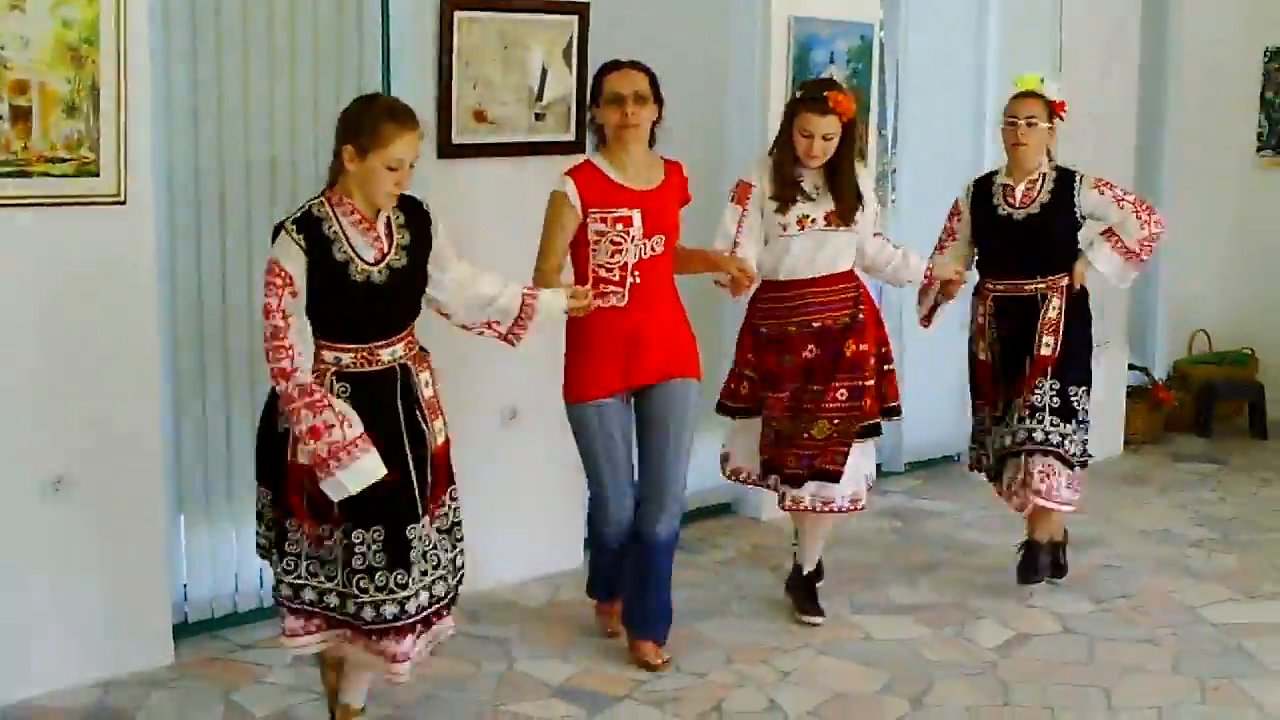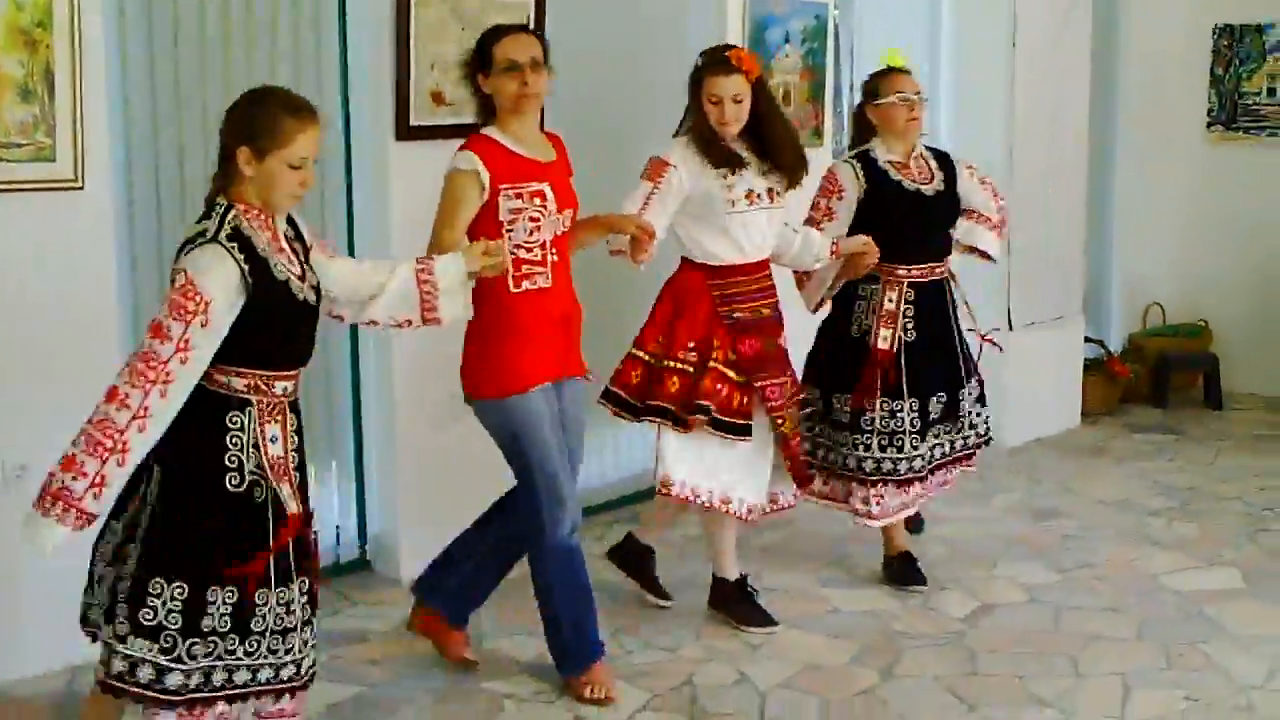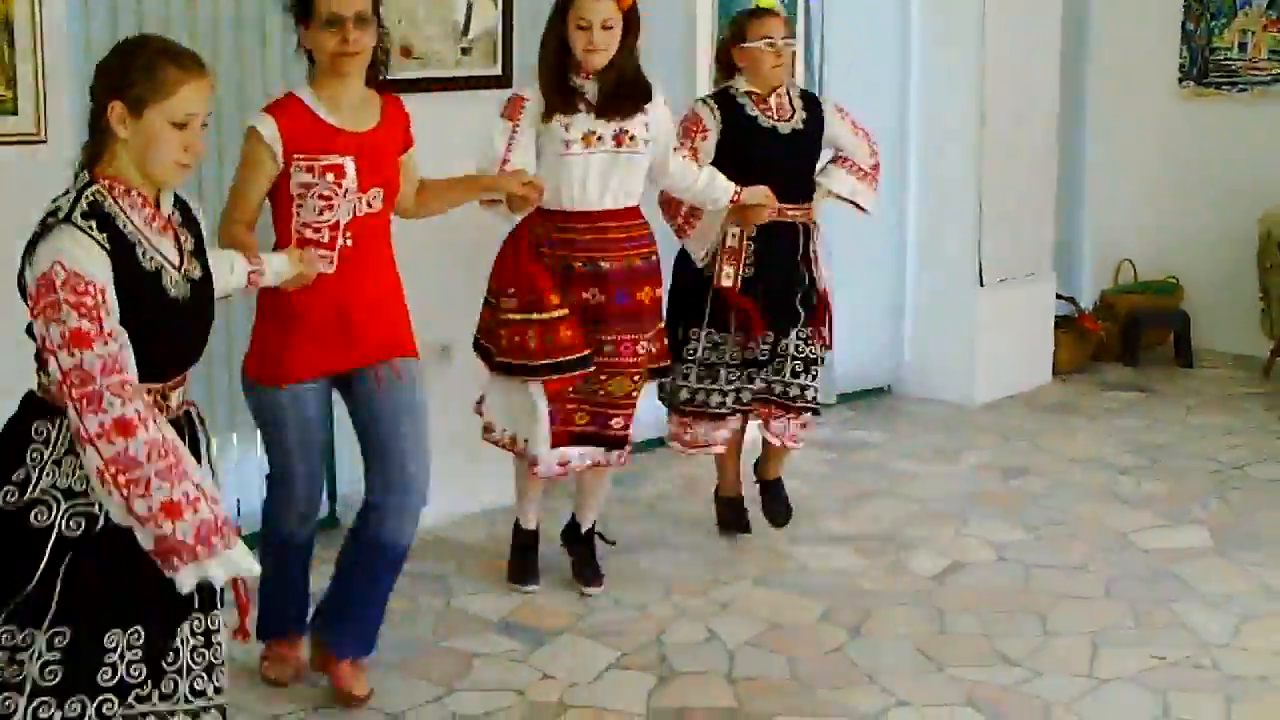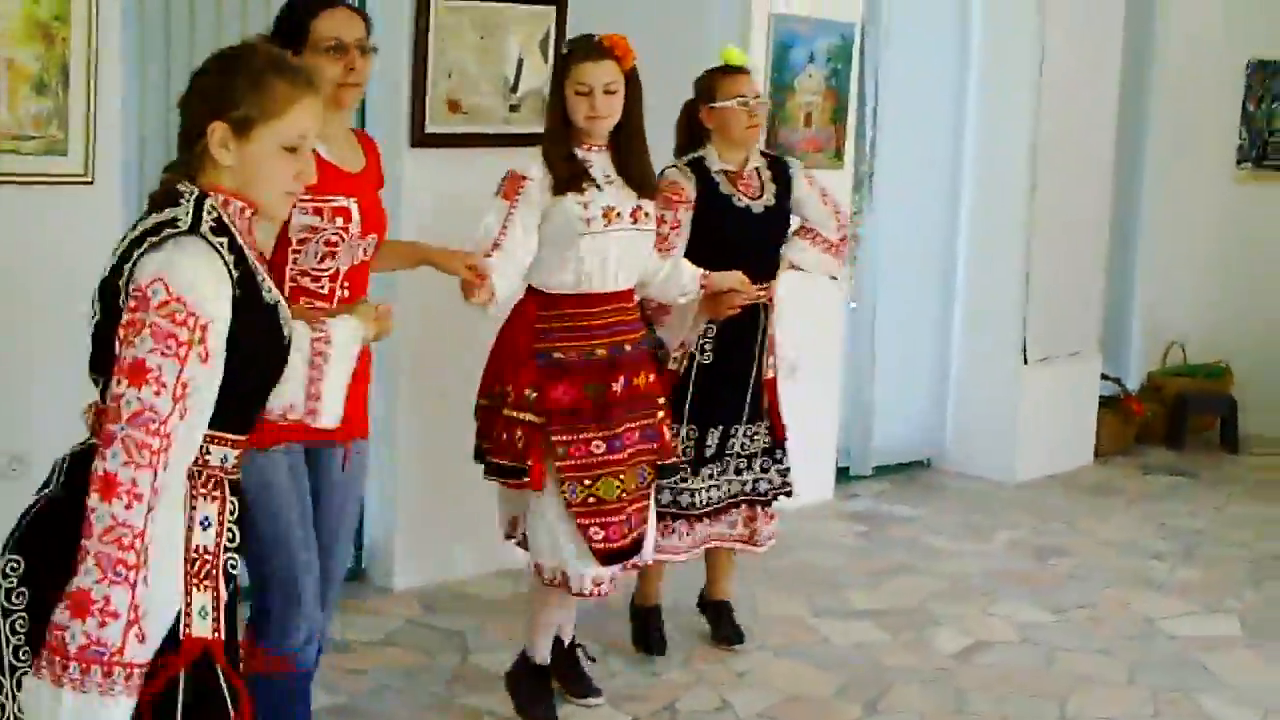
dt=0.5s
person 1, frame 1
left shoulder: (673, 179)
right shoulder: (577, 186)
right elbow: (545, 279)
left wrist: (715, 259)
left hip: (669, 353)
right hip: (597, 361)
left knee: (664, 499)
right knee: (615, 502)
left ankle: (645, 624)
right ankle: (607, 590)
person 1, frame 2
left shoulder: (555, 151)
right shoulder: (476, 161)
right elbow: (441, 258)
left wrist: (611, 223)
right wrist: (479, 271)
left hip: (558, 345)
right hip: (503, 353)
left knee: (545, 493)
right knee: (554, 501)
left ankle: (440, 599)
right ankle: (581, 656)
person 1, frame 3
left shoulder: (392, 115)
right shoulder: (278, 125)
right elbow: (235, 226)
left wrist: (492, 181)
left hip: (379, 329)
right hip: (292, 336)
left knee: (403, 487)
right knee: (295, 498)
left ankle: (341, 640)
right ankle: (283, 630)
person 1, frame 4
left shoulder: (365, 154)
left wrist: (432, 255)
right wrist: (329, 322)
left hip: (338, 400)
left knee: (321, 592)
right knee: (292, 597)
person 2, frame 1
left shoulder: (417, 221)
right shoulder: (299, 239)
left elbow: (462, 289)
right elbow: (287, 352)
left wrist: (549, 301)
right wrist: (333, 441)
left hip: (404, 398)
right hip: (328, 407)
left knee: (407, 547)
right knee: (330, 548)
right ankle: (339, 655)
person 2, frame 2
left shoulder: (283, 235)
right shoulder: (219, 257)
left elbow: (357, 287)
right elbow: (154, 379)
left wrist: (455, 268)
right wrist: (84, 491)
left hip: (261, 449)
right hip: (223, 454)
right knee: (223, 636)
person 2, frame 3
left shoulder: (176, 215)
right shoulder: (73, 243)
right elbow: (108, 408)
left wrist: (276, 268)
right wrist: (207, 539)
left hip: (163, 442)
right hip: (72, 485)
person 2, frame 4
left shoulder: (196, 238)
right shoulder: (190, 262)
left elbow: (244, 370)
right elbow: (141, 459)
left wrist: (344, 333)
right wrist: (97, 656)
right hip: (133, 568)
person 3, frame 1
left shoulder: (855, 181)
right shoulder: (761, 181)
left elbow: (872, 248)
right elbow: (731, 250)
left wrist: (929, 272)
right wrist: (735, 274)
left hip: (845, 317)
right hip: (778, 317)
left knee: (834, 444)
right knee: (790, 440)
left ankle: (806, 571)
right ankle: (807, 539)
person 3, frame 2
left shoulder: (764, 155)
right shoulder: (681, 159)
left wrist: (836, 248)
right wrist: (636, 243)
left hip: (755, 303)
right hip: (704, 306)
left knee: (745, 444)
right knee: (720, 452)
left ankle: (638, 545)
right ankle: (728, 582)
person 3, frame 3
left shoulder: (645, 98)
right shoulder: (535, 99)
left elbow: (670, 166)
right elbow: (505, 176)
left wrist: (735, 194)
right wrist: (512, 194)
left hip: (626, 254)
right hip: (550, 253)
left knee: (605, 404)
right knee: (548, 400)
left ankle: (584, 530)
right ankle: (526, 530)
person 3, frame 4
left shoulder: (634, 171)
right shoulder: (537, 174)
right elbow: (507, 251)
left wrist: (707, 282)
right wrist: (483, 283)
left hip: (622, 343)
right hip: (552, 344)
left knee: (606, 508)
right knee: (570, 514)
left ankle: (556, 643)
right ankle: (533, 664)
person 4, frame 1
left shoulder: (1076, 187)
right shoulder: (977, 194)
left elbow: (1147, 222)
right elbow: (948, 258)
left wrist: (1090, 261)
right wrist: (941, 287)
left hip: (1056, 323)
right hip: (997, 327)
left knee: (1043, 426)
right knee: (1010, 430)
left ankle: (1042, 538)
right ankle: (1052, 537)
person 4, frame 2
left shoulder: (947, 167)
right shoulder: (852, 174)
left elbow: (991, 208)
left wrist: (953, 248)
right wrist: (847, 265)
left hip: (934, 311)
right hip: (876, 314)
left knee: (941, 415)
right knee: (884, 426)
left ankle: (906, 496)
right ankle: (896, 550)
person 4, frame 3
left shoulder: (815, 109)
right shoulder: (712, 112)
left elbow: (865, 153)
right elbow: (678, 189)
left wrist: (823, 191)
right wrist: (729, 215)
left hip: (791, 255)
right hip: (731, 257)
left knee: (785, 374)
right knee: (726, 374)
left ankle: (771, 471)
right ankle: (729, 486)
person 4, frame 4
left shoulder: (783, 177)
right shoulder: (682, 182)
left elbow: (835, 224)
left wrist: (784, 262)
right wrist: (707, 299)
left hip: (747, 339)
right hip: (688, 339)
left knee: (736, 466)
right knee: (674, 470)
left ankle: (717, 596)
right ankle: (648, 598)
